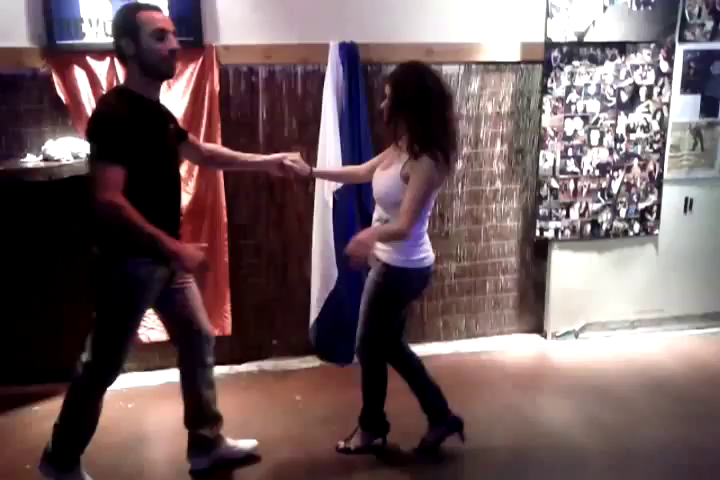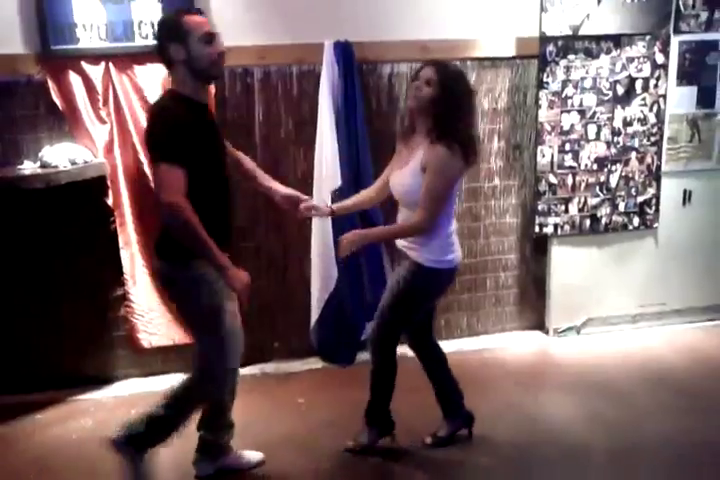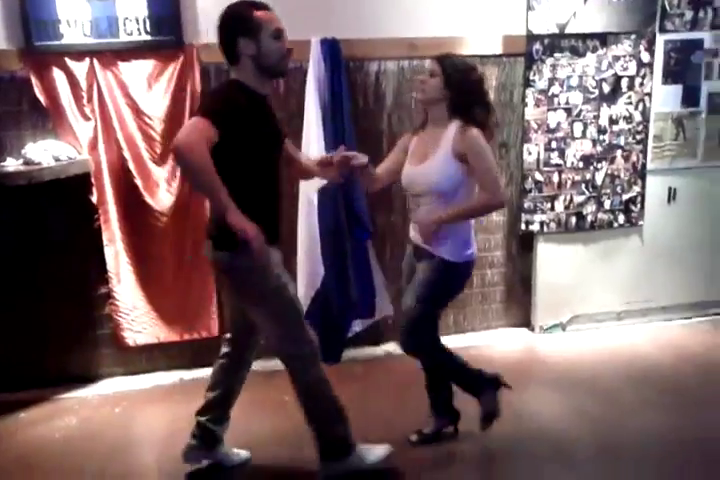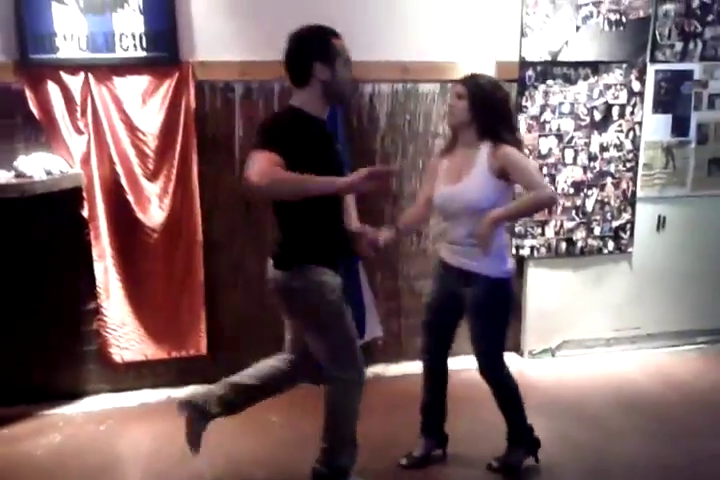
dt=0.3s
person 1, frame 1
left shoulder: (156, 110)
right shoulder: (113, 113)
left elbow: (198, 151)
right elbow: (108, 200)
left wrist: (263, 162)
right wrist: (175, 247)
left hip: (164, 258)
right hip: (128, 261)
left knee: (198, 341)
right knee: (103, 365)
person 1, frame 2
left shoulder: (199, 111)
right shoulder: (171, 117)
left elbow: (225, 154)
right elbow: (172, 203)
left wrist: (272, 187)
right wrist: (224, 266)
left hip: (207, 260)
right hip: (187, 264)
left knee: (225, 356)
right knee: (218, 364)
right ankle: (138, 440)
person 1, frame 3
left shoulder: (255, 102)
right shoulder: (228, 102)
left elbow: (287, 152)
right elbow: (185, 145)
left wrist: (323, 165)
right wrist: (232, 214)
left hip: (244, 249)
right hip: (246, 251)
left knee: (239, 343)
right knee: (300, 349)
left ankle: (204, 441)
right ankle: (339, 453)
person 1, frame 4
left shoulder: (319, 128)
right shoulder: (285, 127)
left elbow: (337, 188)
right elbow: (260, 178)
left wrist: (353, 224)
right wrist: (345, 183)
left hip: (309, 269)
right hip: (306, 273)
left knee: (301, 362)
right knee: (347, 374)
left ankle: (208, 403)
person 2, frame 1
left shoulder: (426, 161)
right shoulder: (403, 147)
left elbow: (403, 226)
right elbow: (364, 172)
left wrist: (371, 235)
right wrist: (312, 171)
left hip: (400, 268)
right hip: (394, 263)
left knee: (369, 346)
right knee: (389, 344)
left ankle: (371, 426)
right ankle: (440, 417)
person 2, frame 2
left shoulder: (443, 152)
right shoulder: (409, 143)
left elbow: (423, 222)
right elbow: (377, 192)
left wrist: (364, 236)
right wrist: (329, 209)
left hip: (430, 264)
right hip: (418, 260)
left knee: (381, 339)
right knee: (420, 339)
left ankle: (377, 423)
right ankle: (456, 415)
person 2, frame 3
left shoulder: (467, 137)
right shoulder: (413, 139)
left elbow: (496, 196)
right elbow: (376, 182)
left wrist: (444, 216)
right wrist: (361, 166)
left hip: (449, 258)
right hip: (418, 252)
left knee: (414, 337)
right knee: (419, 337)
left ankle: (483, 385)
right ankle: (444, 416)
person 2, frame 4
left shoulder: (500, 155)
right shoulder: (441, 161)
left elbow: (547, 195)
right elbow: (419, 212)
left wrist: (497, 215)
right wrist: (391, 231)
left hip: (488, 278)
right hip: (449, 272)
left knee: (490, 365)
right knee: (432, 356)
left ankle: (522, 441)
right ankle: (432, 439)
